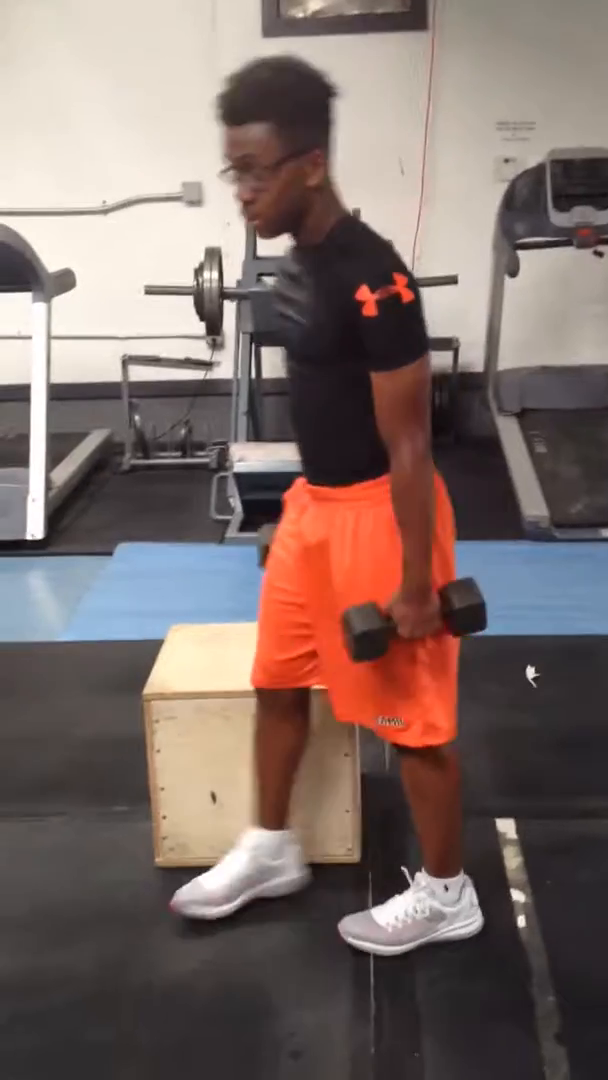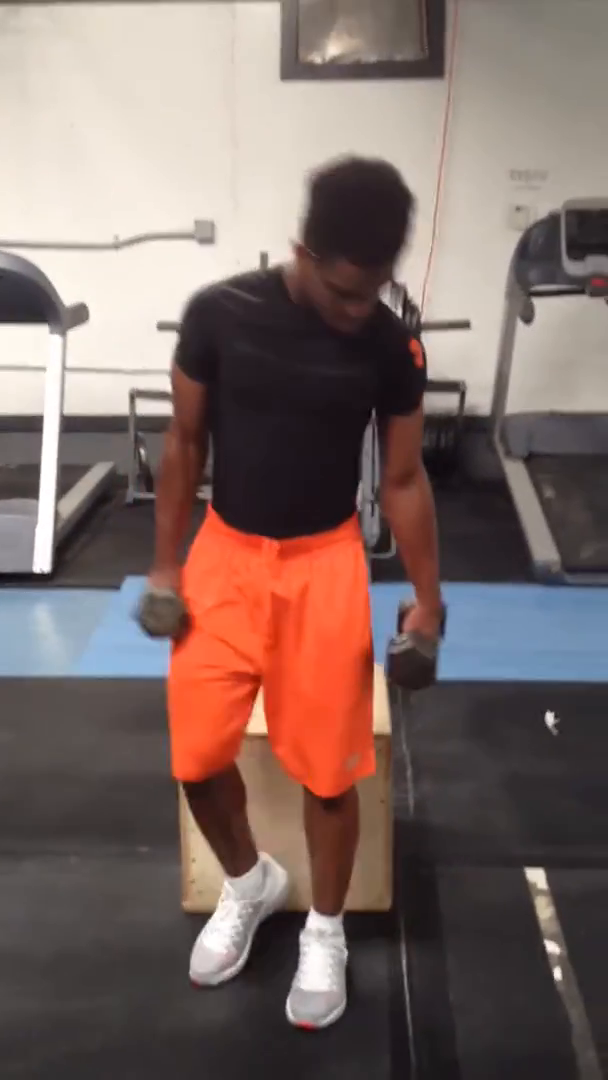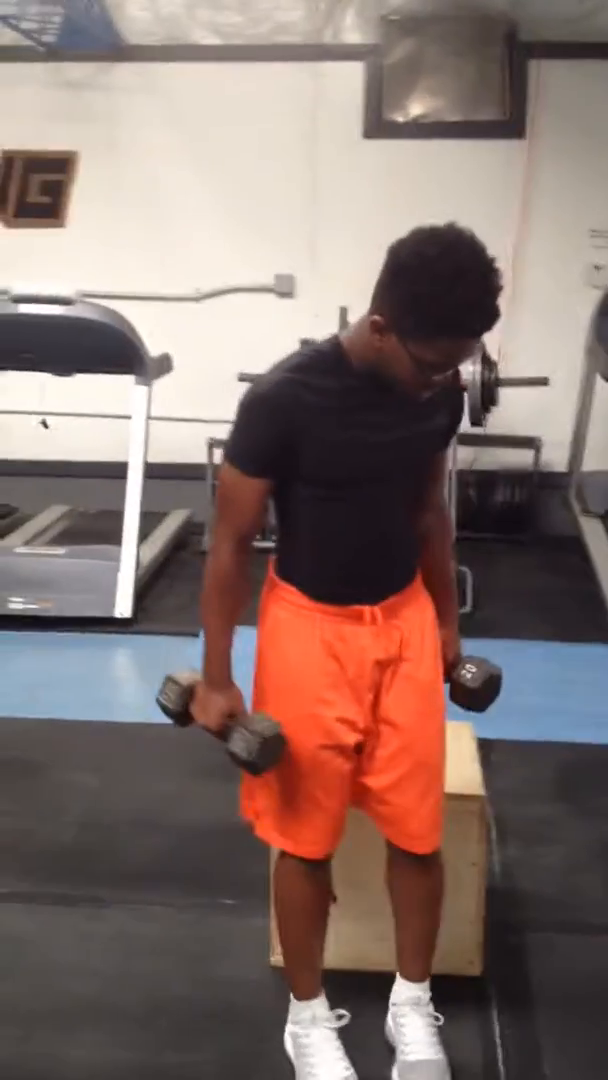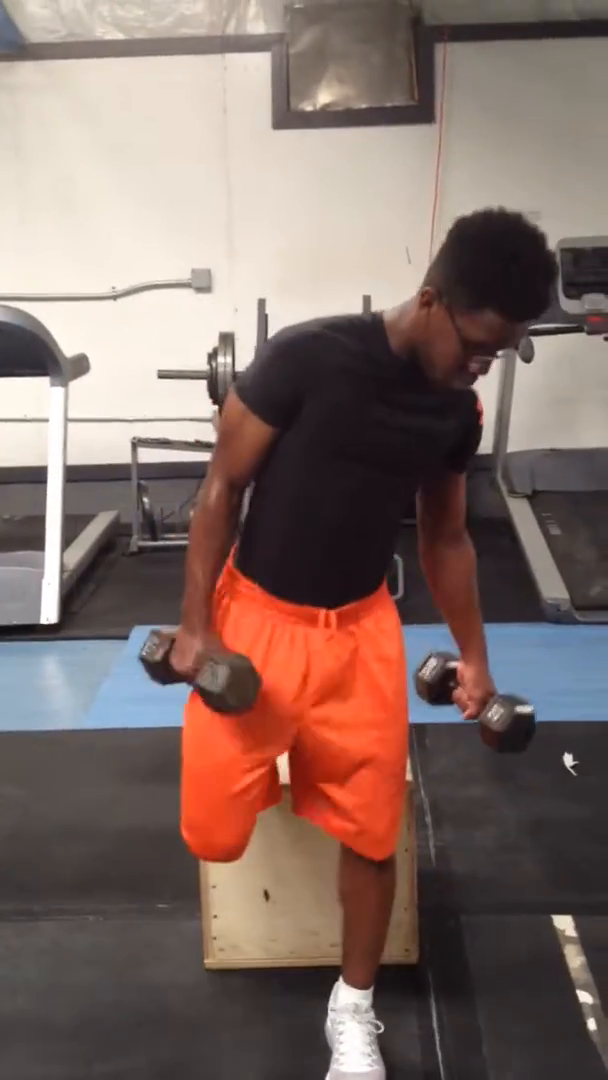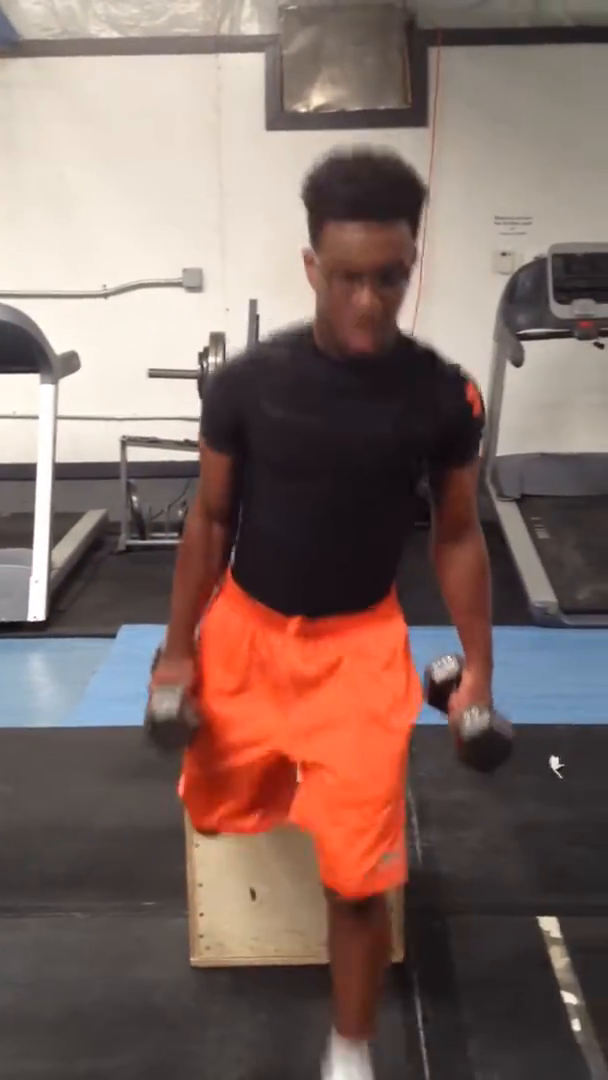
dt=1s
person 1, frame 1
left shoulder: (374, 282)
right shoulder: (296, 261)
left elbow: (409, 445)
left wrist: (417, 584)
left hip: (375, 515)
right hip: (313, 504)
left knee: (407, 716)
right knee: (278, 684)
left ankle: (446, 894)
right ankle: (268, 851)
person 1, frame 2
left shoulder: (392, 347)
right shoulder: (218, 314)
left elbow: (403, 478)
right elbow: (183, 445)
left wrist: (427, 599)
right wrist: (166, 564)
left hip: (326, 564)
right hip: (225, 556)
left knee: (328, 768)
right knee: (198, 756)
left ankle: (324, 935)
right ankle: (250, 874)
person 1, frame 3
left shoulder: (440, 393)
right shoulder: (285, 399)
right elbow: (231, 542)
left wrist: (447, 619)
right wrist: (216, 679)
left hip: (404, 623)
right hip: (310, 629)
left knee: (418, 830)
right knee: (306, 837)
left ankle: (412, 1003)
person 1, frame 4
left shoulder: (457, 411)
right shoulder: (303, 356)
left elbow: (446, 538)
right elbow: (222, 490)
left wrist: (474, 659)
right wrist: (196, 624)
left hip: (362, 630)
right hip: (256, 619)
left knee: (370, 835)
right knee: (215, 833)
left ankle: (352, 1008)
right ankle: (261, 747)
person 1, frame 5
left shoulder: (443, 395)
right shoulder: (246, 382)
left elbow: (458, 536)
right elbow: (210, 523)
left wrist: (478, 669)
right wrist: (178, 649)
left hip: (360, 647)
right hip: (247, 633)
left knee: (359, 876)
right knee: (217, 805)
right ankle: (281, 775)
